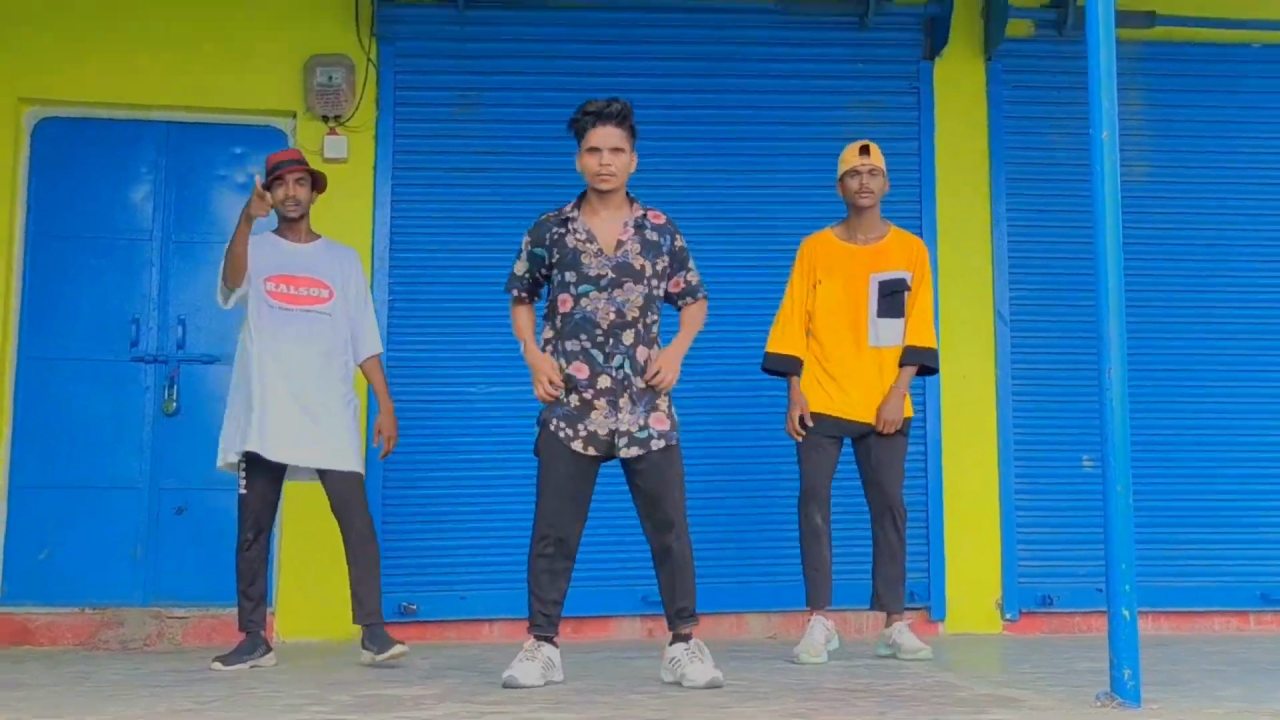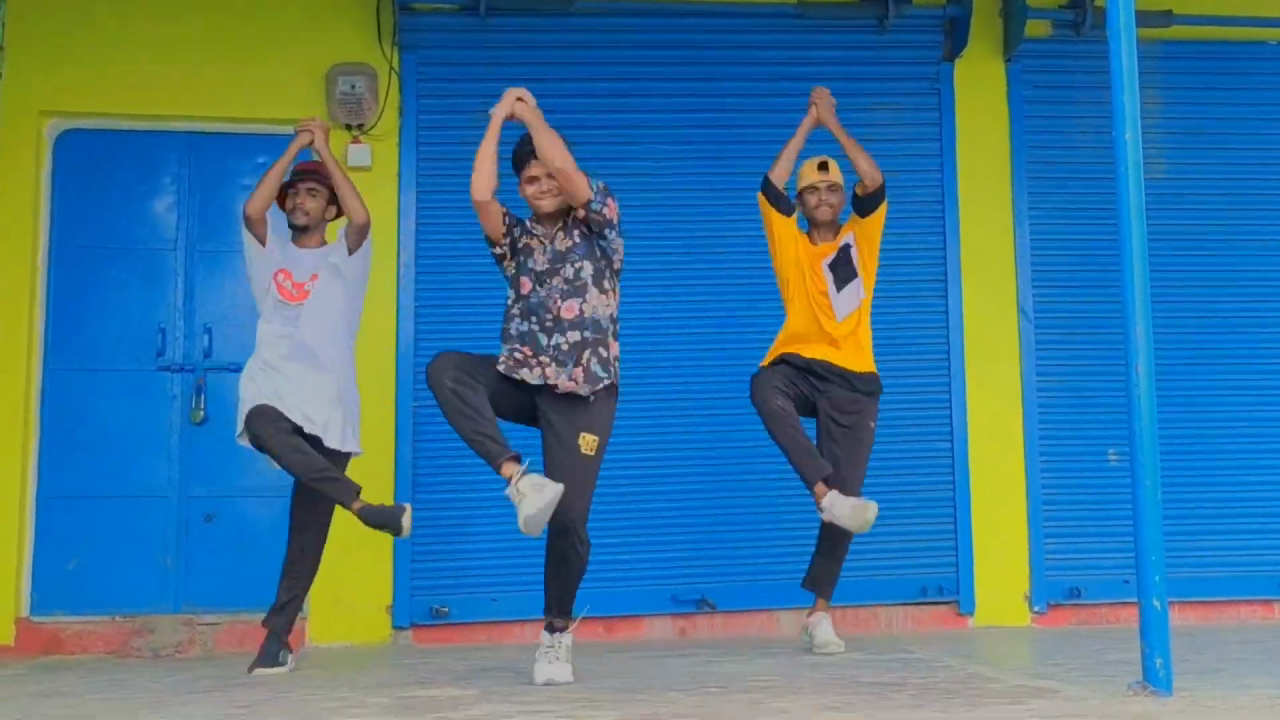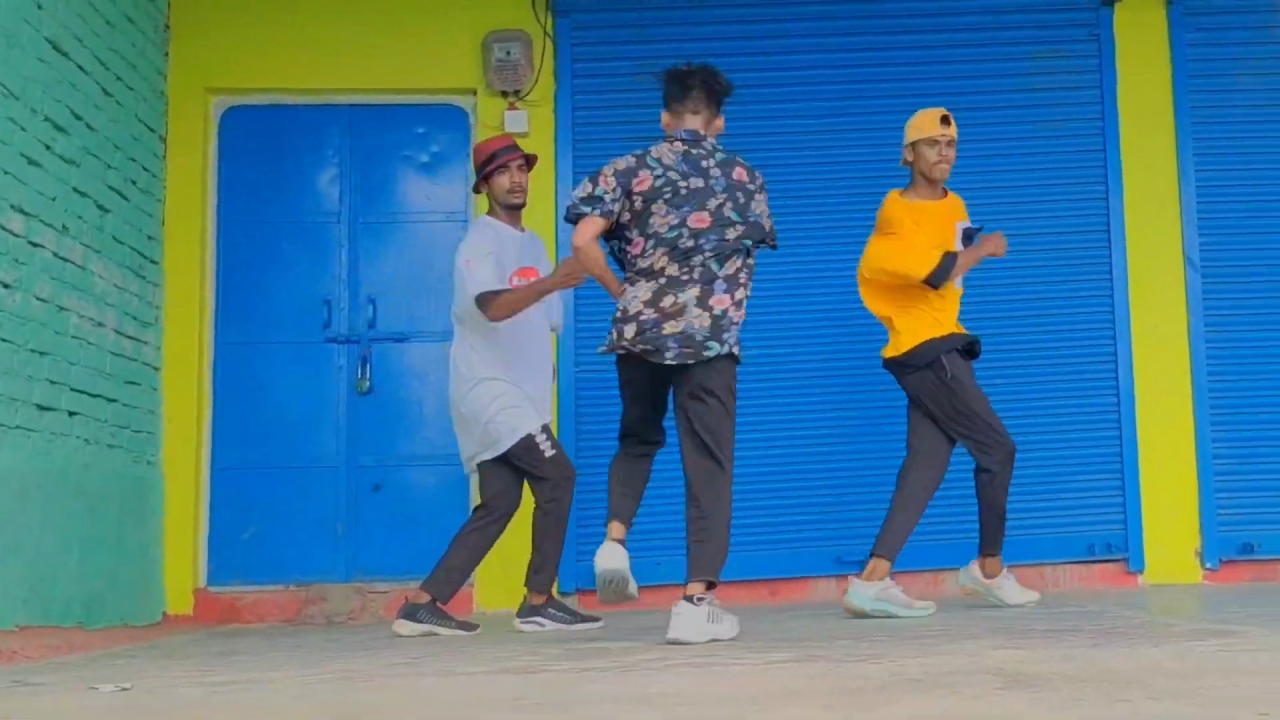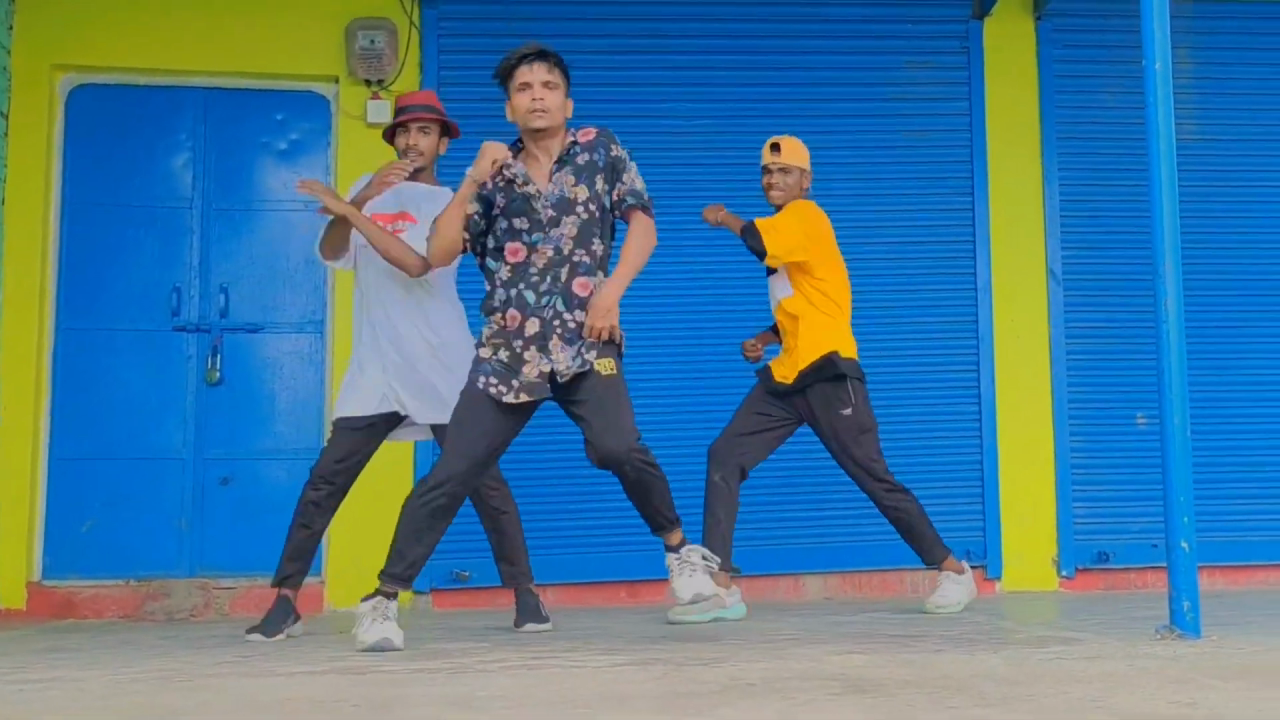
dt=1s
person 1, frame 1
left shoulder: (662, 229)
right shoulder: (548, 230)
left elbow: (694, 302)
right elbow: (519, 300)
left wrist: (678, 350)
right wrist: (534, 354)
left hip: (645, 403)
right hip: (571, 404)
left knee: (668, 525)
right knee: (554, 529)
left ankle: (683, 645)
right ankle: (542, 646)
person 1, frame 2
left shoulder: (595, 210)
right shoulder: (510, 228)
left elbow: (574, 177)
right elbow: (480, 194)
left wrist: (533, 112)
right wrist: (500, 116)
left hip: (584, 380)
right hip: (521, 372)
left knee: (568, 518)
right knee: (444, 368)
left ankle: (557, 635)
right ankle: (519, 478)
person 1, frame 3
left shoulder: (632, 167)
right shoulder: (743, 176)
left elbow: (582, 239)
right elbow: (760, 241)
left wrist: (619, 287)
left hip: (644, 334)
right hip: (712, 337)
left knee: (636, 440)
right knee: (710, 467)
left ankle: (613, 543)
right ankle: (695, 605)
person 1, frame 4
left shoulder: (599, 150)
right shoulder: (494, 181)
left elbow: (642, 225)
right elbow: (438, 253)
left wrist: (616, 281)
right wrist: (474, 178)
left hip: (587, 341)
right hip: (510, 350)
left knee: (616, 448)
right knee: (449, 473)
left ankle: (677, 547)
right ankle: (384, 600)
person 2, frame 1
left shoulder: (343, 260)
right shoulder: (252, 248)
left elbow: (365, 340)
right elbow: (232, 284)
left wrist: (385, 404)
right wrist: (248, 215)
left hip: (330, 413)
right hip: (264, 413)
left knee: (355, 516)
right knee: (253, 525)
left ankle: (373, 630)
right ankle: (254, 637)
person 2, frame 2
left shoulder: (347, 257)
right shoulder: (269, 249)
left elbow: (361, 221)
right elbow: (252, 211)
left wrist: (327, 152)
right wrist: (295, 146)
left hip: (328, 399)
right hip: (272, 388)
left knee: (309, 517)
right knee: (268, 432)
left ankle: (280, 628)
right ankle: (368, 511)
person 2, frame 3
left shoulder: (535, 245)
right shoulder: (480, 238)
left elbow: (547, 319)
right elbow: (490, 307)
left wrist: (546, 375)
right wrist: (556, 281)
left hip: (518, 393)
right hip: (488, 391)
left knee: (498, 503)
right knee: (557, 476)
left ankle: (422, 604)
right ankle: (540, 601)
person 2, frame 4
left shoulder: (447, 202)
right shoulder: (371, 193)
left elbow: (418, 265)
right elbow: (333, 255)
left wrist: (350, 212)
right wrist: (357, 199)
left hip: (442, 366)
right hip: (374, 372)
left knee: (481, 477)
right knee: (326, 478)
left ankle: (523, 589)
right ankle: (285, 600)
person 3, frame 1
left shoulder: (911, 250)
right shoulder: (815, 249)
left elbow: (918, 327)
right elbow: (792, 323)
left wrist: (899, 391)
right wrist: (794, 390)
left hip: (883, 404)
right hip: (821, 401)
left knee: (888, 507)
right knee: (814, 503)
left ankle: (893, 624)
right ankle: (820, 622)
person 3, frame 2
left shoulder: (859, 229)
right shoulder: (783, 231)
left elbow: (874, 183)
right elbow: (774, 180)
left wrist: (834, 124)
right wrist: (810, 119)
left hip: (851, 379)
right hip: (795, 365)
left knee: (848, 482)
right knee: (764, 393)
left ankle: (820, 609)
right ankle: (825, 493)
person 3, frame 3
left shoulder: (951, 205)
right shoulder: (900, 210)
right elbow: (932, 270)
right wrist: (981, 248)
left hip: (930, 350)
right hip: (926, 348)
left knee: (924, 464)
right knee: (996, 453)
left ankle: (872, 580)
right ankle: (988, 568)
person 3, frame 4
left shoulder: (807, 215)
right shoulder: (779, 231)
left elbow: (761, 242)
left wrist: (725, 220)
right wrist: (761, 338)
left hip: (827, 372)
right hip: (787, 377)
left knee: (874, 478)
right knee: (724, 457)
left ankle: (952, 570)
right ankle: (722, 589)
